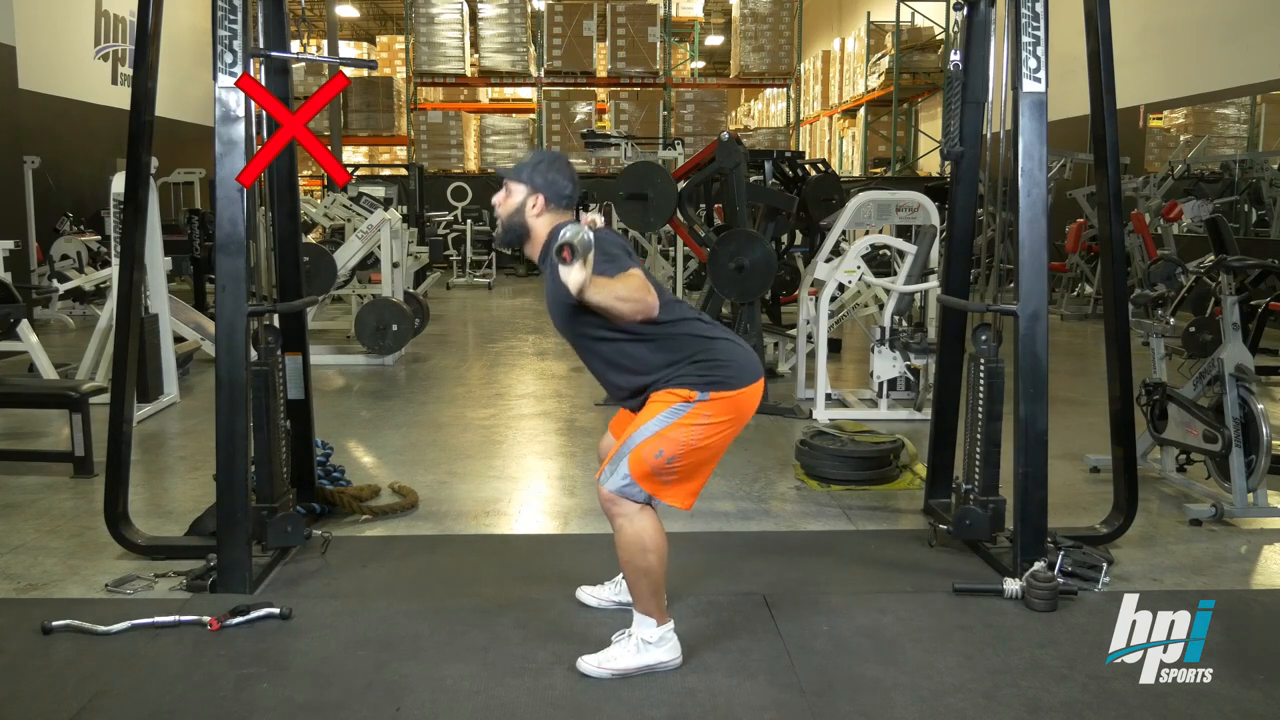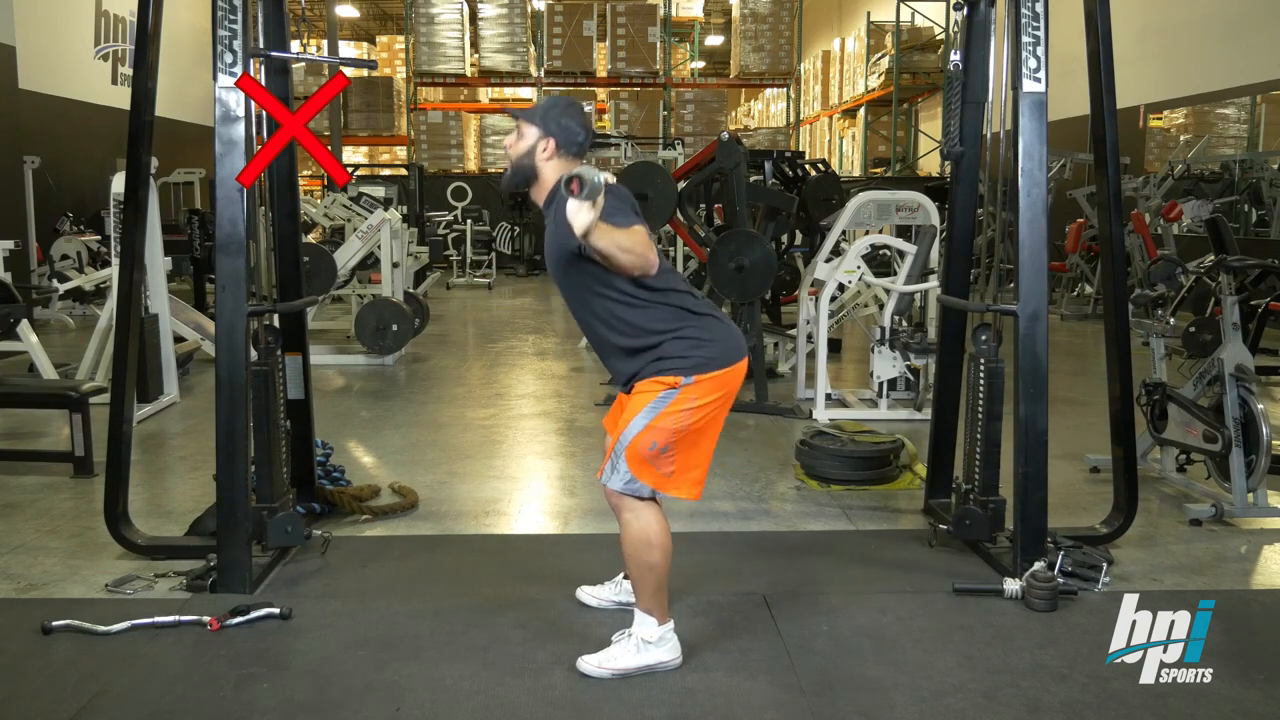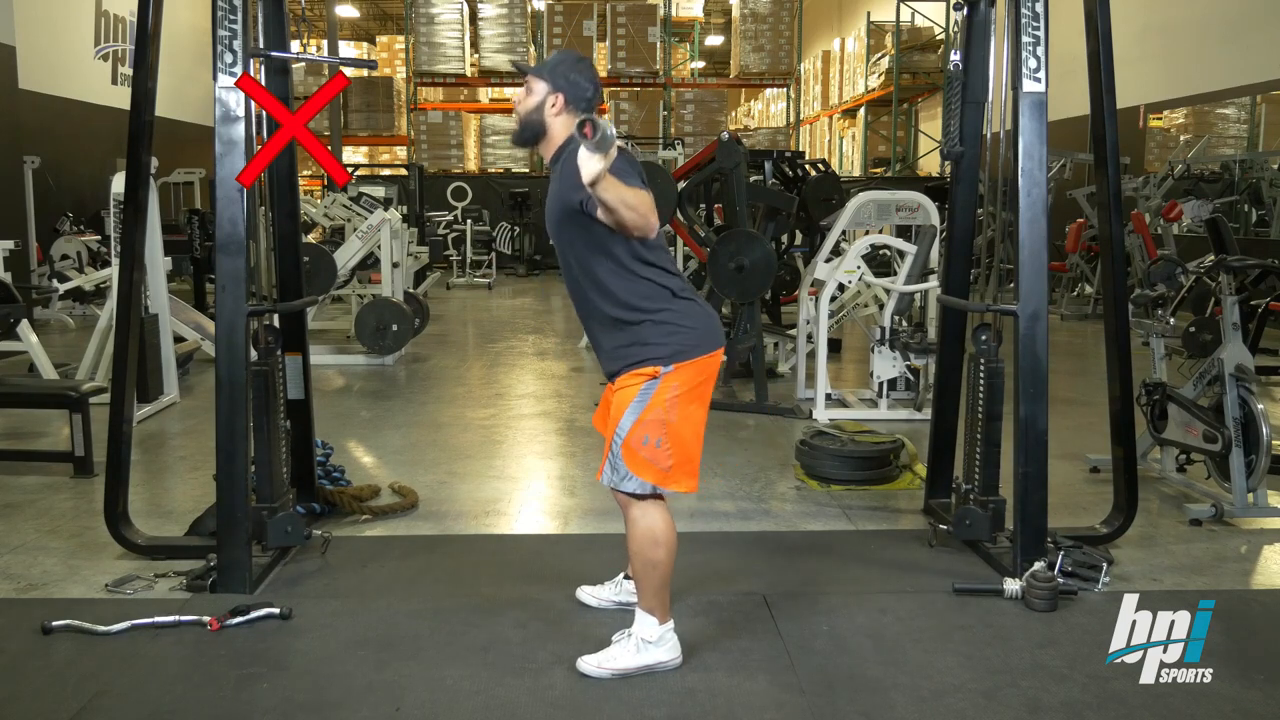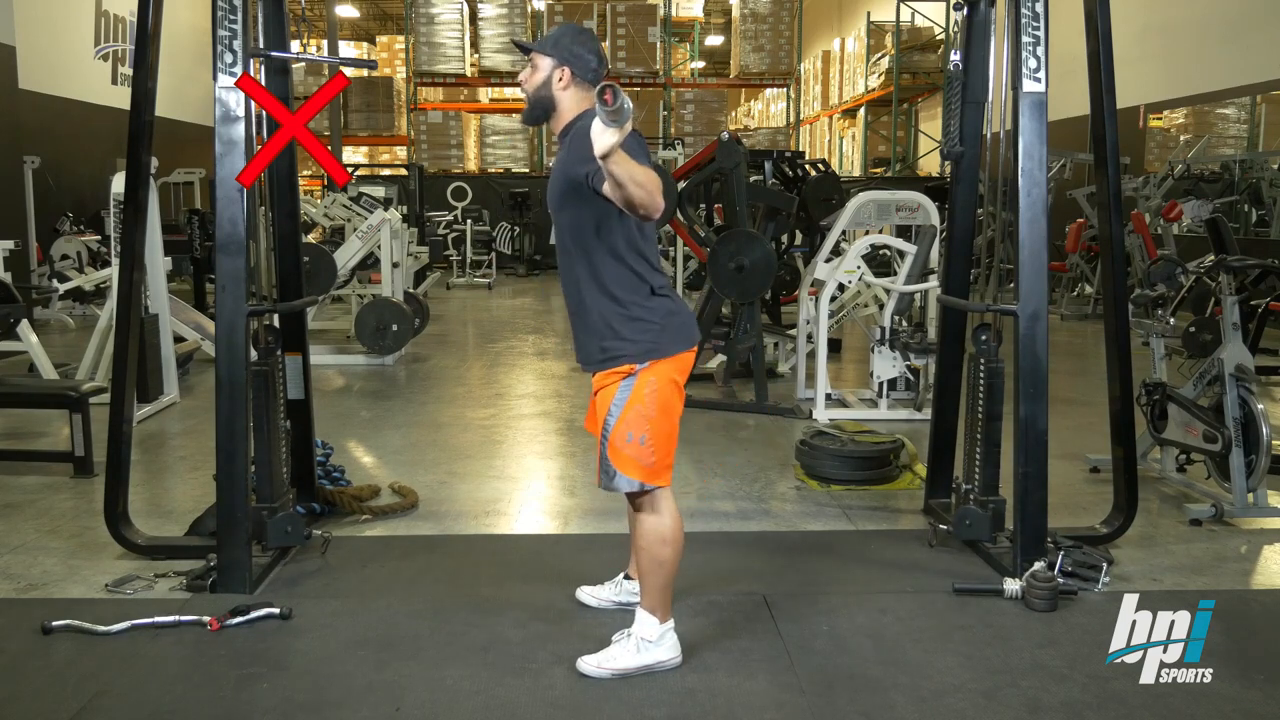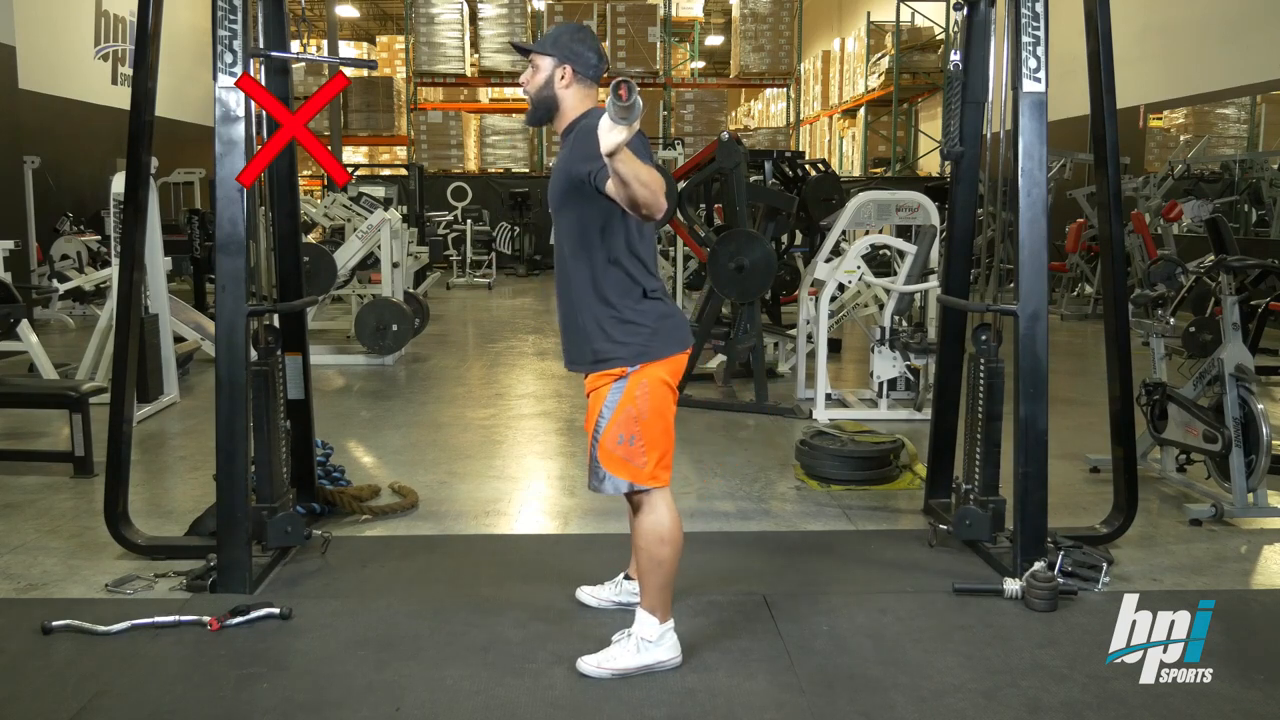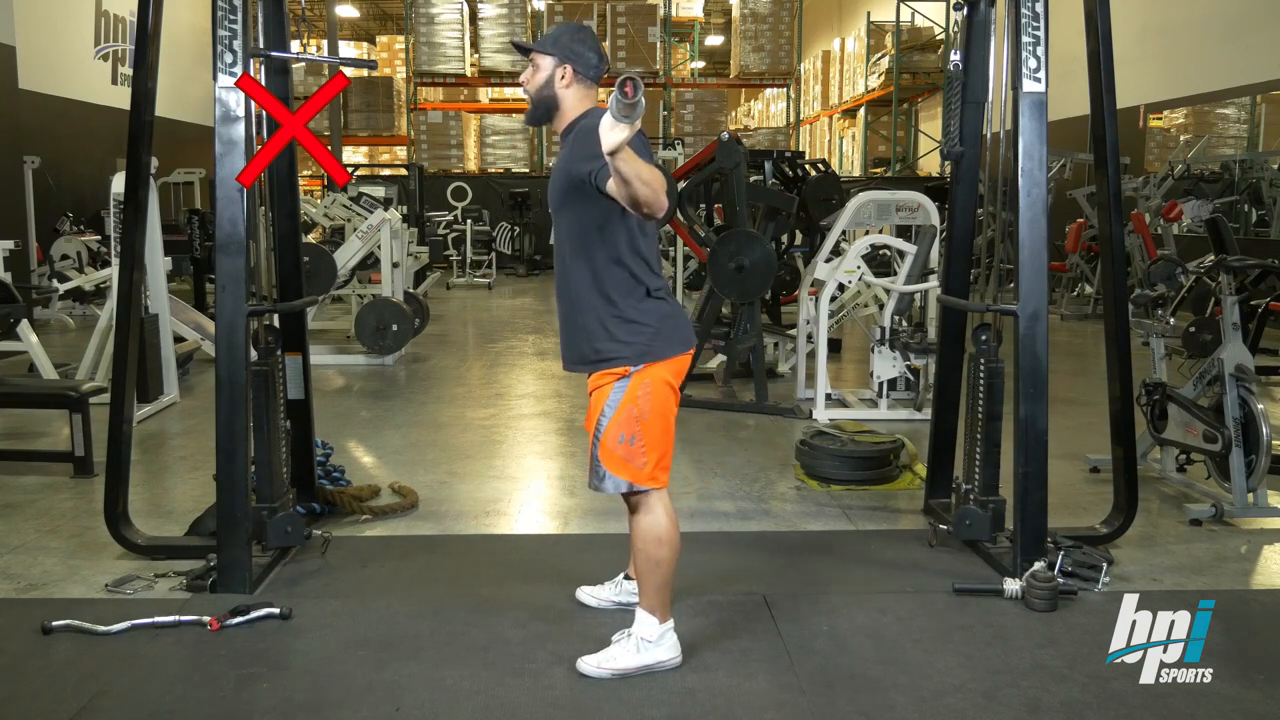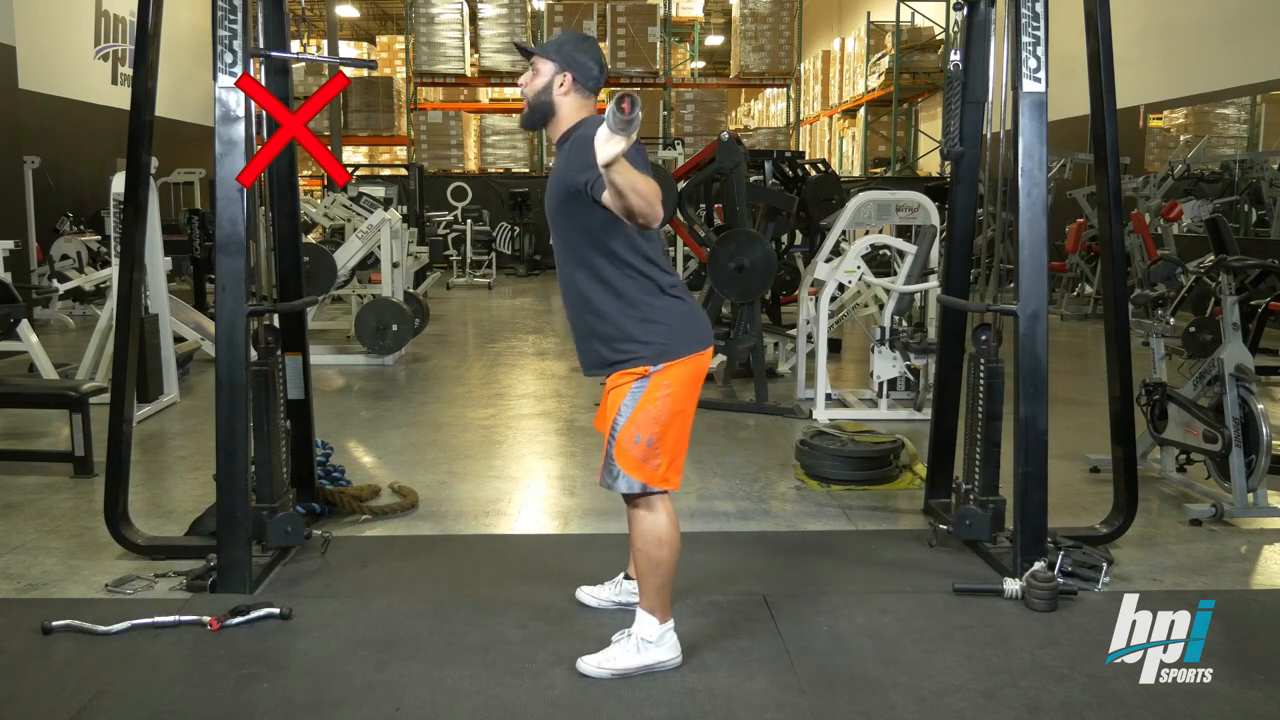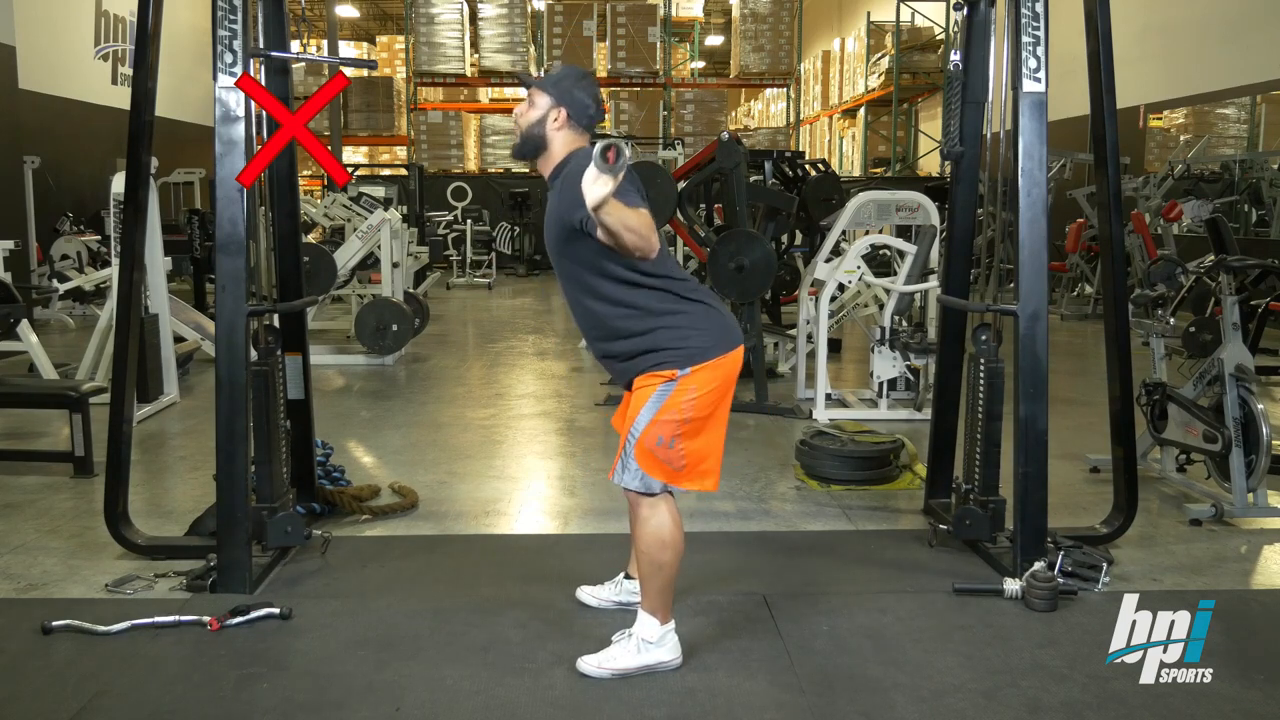
dt=0.2s
person 1, frame 1
right shoulder: (562, 251)
left elbow: (643, 300)
left wrist: (583, 286)
left hip: (712, 382)
right hip: (693, 374)
left knee: (620, 490)
right knee: (614, 454)
left ankle: (655, 638)
right ankle: (637, 583)
person 1, frame 2
left shoulder: (585, 195)
right shoulder: (567, 201)
left elbow: (643, 257)
left wrist: (589, 229)
left hip: (691, 361)
right hip: (667, 356)
left knee: (627, 484)
right knee: (622, 462)
left ankle: (655, 638)
right ankle: (637, 582)
person 1, frame 3
left shoulder: (589, 157)
right shoulder: (573, 162)
left elbow: (644, 221)
left wrist: (598, 180)
left hip: (666, 348)
right hip: (643, 345)
left knee: (641, 484)
right knee: (630, 475)
left ankle: (655, 638)
right ankle: (637, 581)
person 1, frame 4
left shoulder: (598, 136)
right shoulder: (581, 140)
left elbow: (650, 202)
left wrist: (611, 154)
left hip: (641, 343)
right hip: (624, 338)
left knee: (648, 485)
right knee: (634, 478)
left ankle: (655, 637)
right ankle: (638, 582)
person 1, frame 5
left shoulder: (597, 134)
right shoulder: (585, 139)
left elbow: (653, 202)
left wrist: (620, 154)
left hip: (633, 345)
right hip: (620, 340)
left knee: (645, 485)
right knee: (633, 478)
left ankle: (655, 636)
right ankle: (638, 581)
person 1, frame 6
left shoulder: (600, 136)
right shoulder: (583, 140)
left elbow: (653, 200)
left wrist: (621, 150)
left hip: (636, 345)
right hip: (621, 339)
left knee: (639, 483)
right knee: (630, 476)
left ankle: (655, 637)
right ankle: (636, 581)
person 1, frame 7
left shoulder: (594, 141)
right shoulder: (577, 148)
left elbow: (648, 211)
left wrist: (614, 164)
left hip: (658, 346)
right hip: (639, 342)
left knee: (639, 481)
right knee: (630, 473)
left ankle: (654, 637)
right ankle: (637, 580)
person 1, frame 8
left shoulder: (585, 171)
right shoulder: (570, 179)
left elbow: (645, 242)
left wrist: (604, 205)
left hip: (690, 349)
right hip: (669, 347)
left knee: (643, 480)
right knee: (636, 469)
left ankle: (655, 638)
right ankle: (638, 580)
